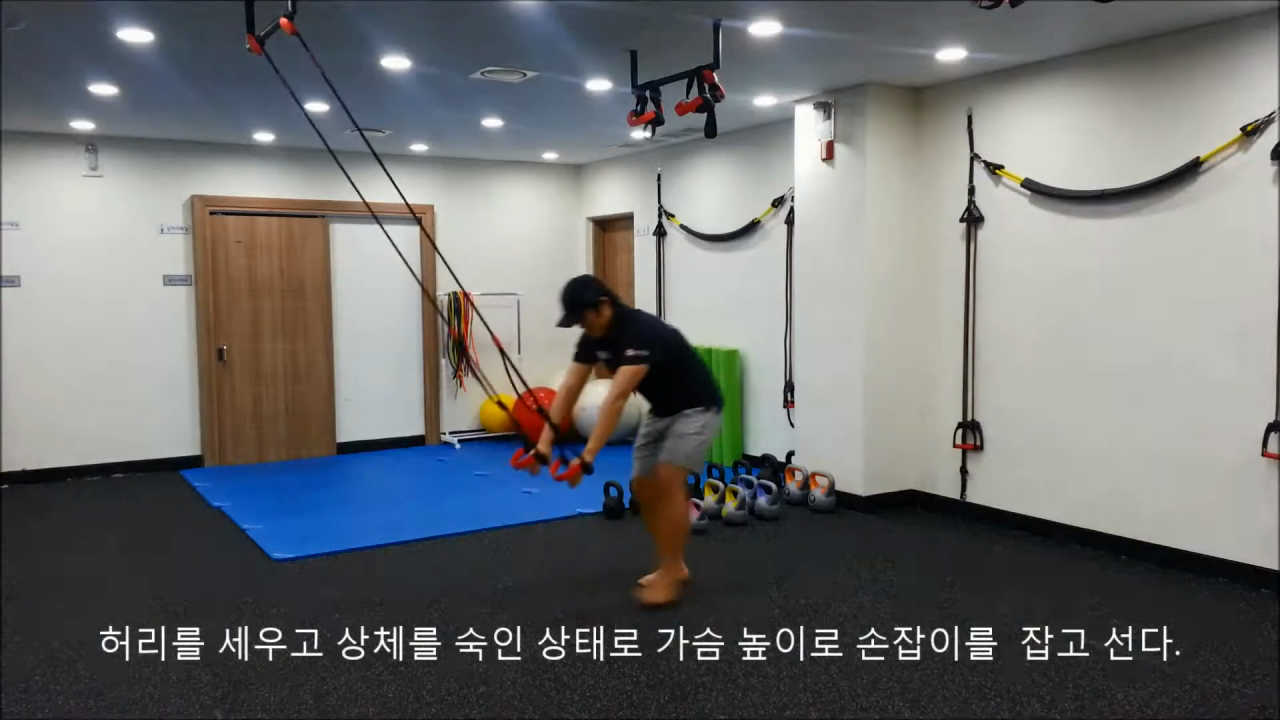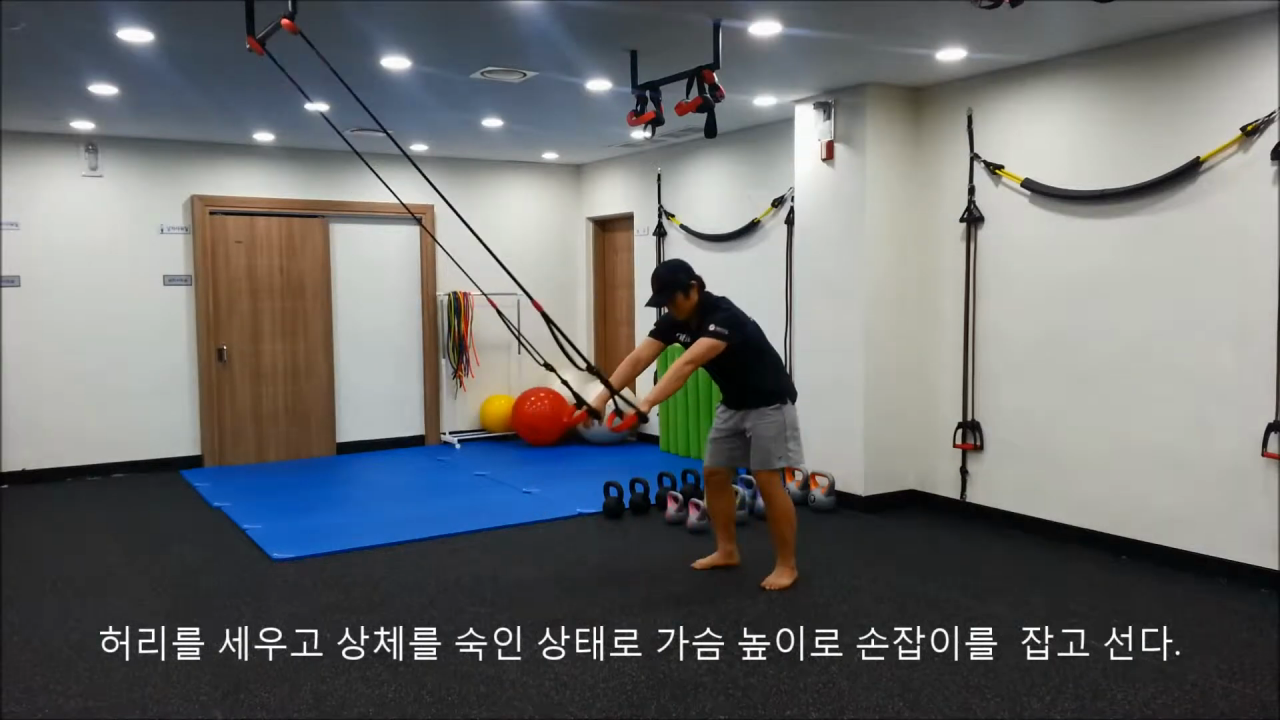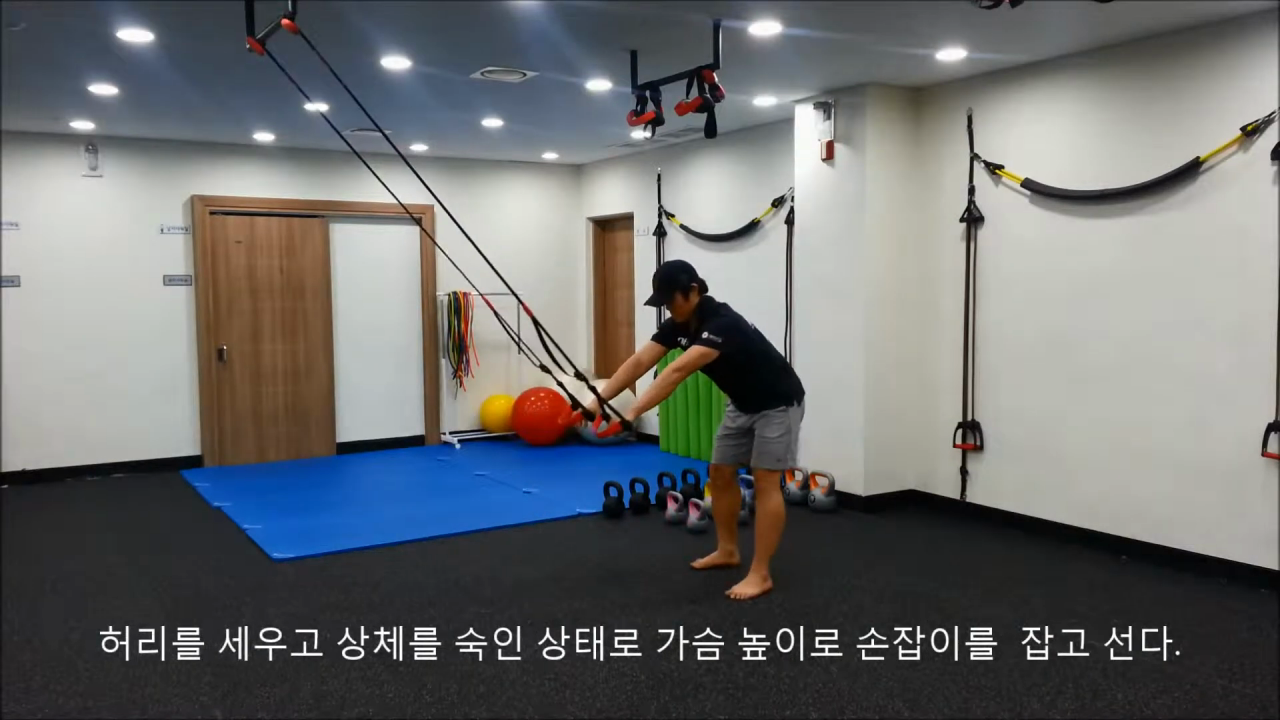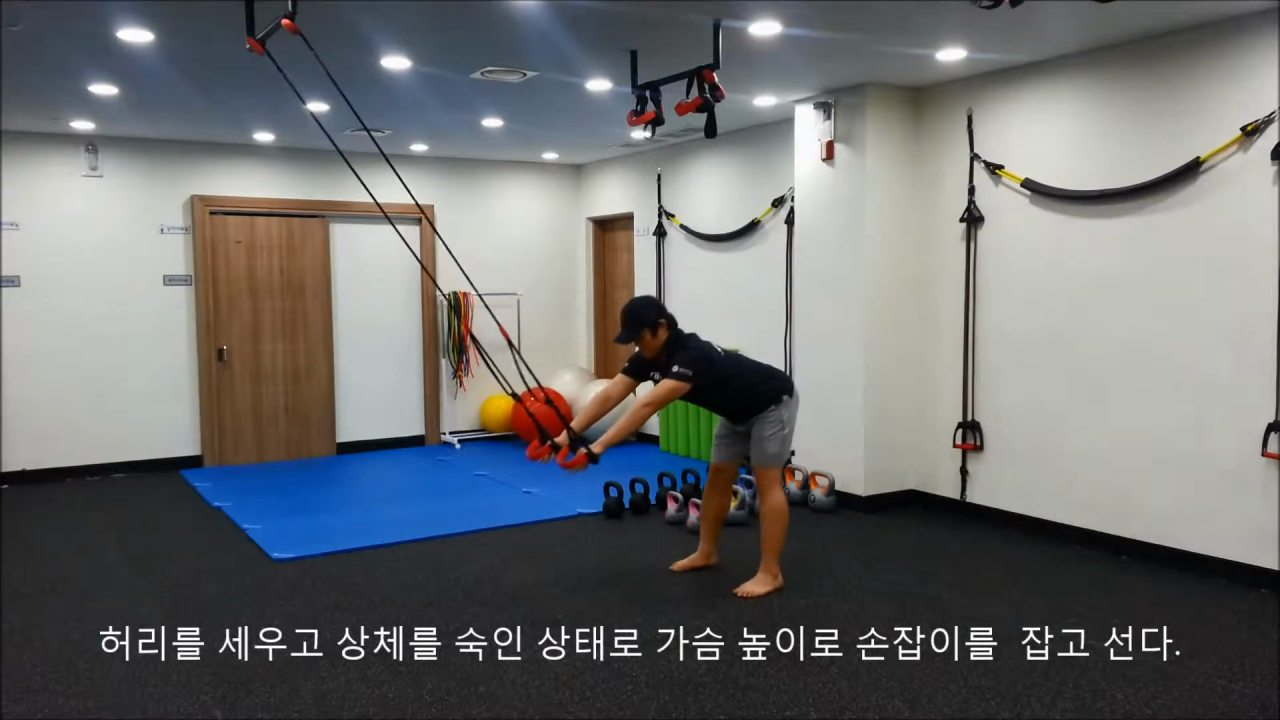
dt=0.7s
person 1, frame 1
left shoulder: (643, 331)
right shoulder: (594, 337)
left elbow: (617, 397)
right elbow: (569, 389)
left wrist: (589, 454)
right wrist: (545, 440)
left hip: (696, 408)
right hip: (661, 410)
left knee: (669, 482)
right knee: (645, 488)
left ankle: (670, 578)
right ankle: (673, 566)
person 1, frame 2
left shoulder: (725, 317)
right shoulder: (675, 320)
left elbow: (687, 365)
right elbow: (639, 359)
left wrist: (645, 405)
right wrist: (603, 396)
left hip: (769, 403)
right hip: (733, 404)
left knee: (767, 481)
right knee: (715, 476)
left ankle: (787, 564)
right ankle: (727, 551)
person 1, frame 3
left shoulder: (722, 323)
right shoulder: (678, 325)
left elbow: (678, 372)
right elbow: (639, 363)
left wrist: (634, 412)
right wrist: (600, 400)
left hip: (778, 404)
right hip: (742, 404)
left knee: (765, 482)
right knee: (721, 475)
left ankle: (760, 574)
right ankle: (727, 551)
person 1, frame 4
left shoulder: (692, 355)
right shoulder: (648, 358)
left elbow: (649, 406)
right elbow: (609, 396)
left wrist: (601, 445)
right wrist: (567, 434)
left hip: (772, 403)
right hip: (737, 410)
left knee: (766, 481)
right knee: (719, 476)
left ankle: (770, 573)
right ankle: (706, 552)
